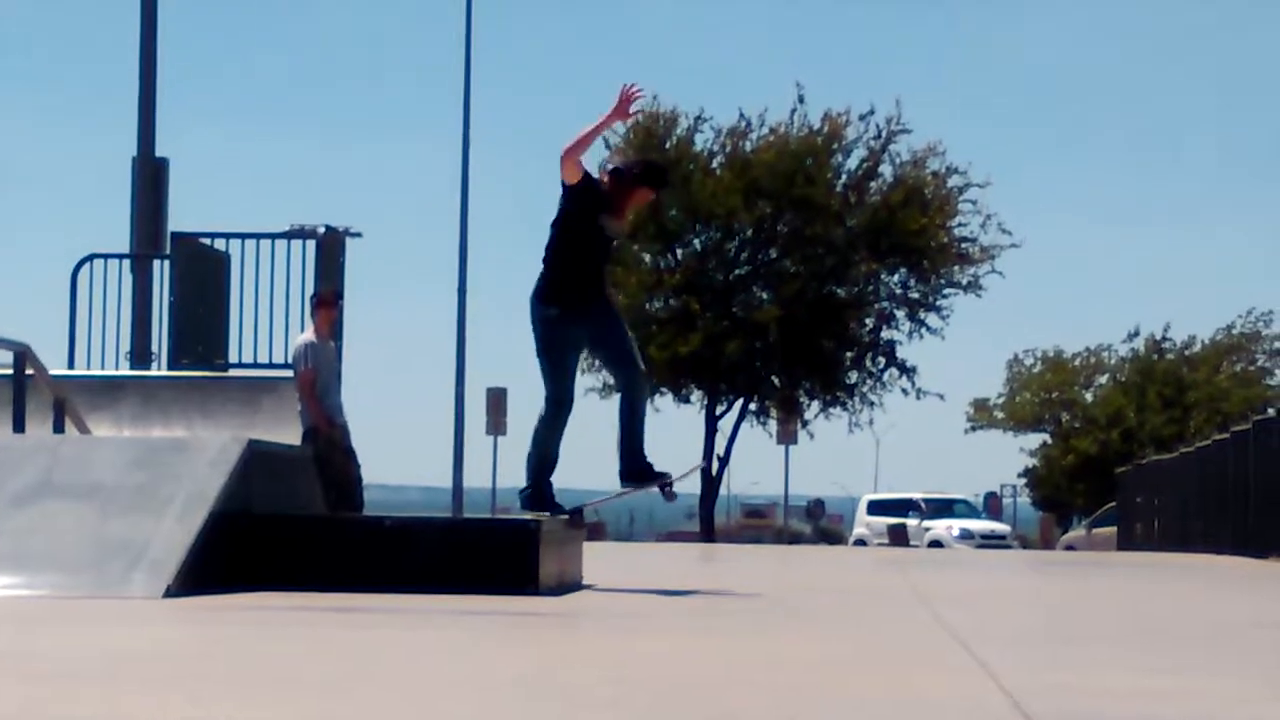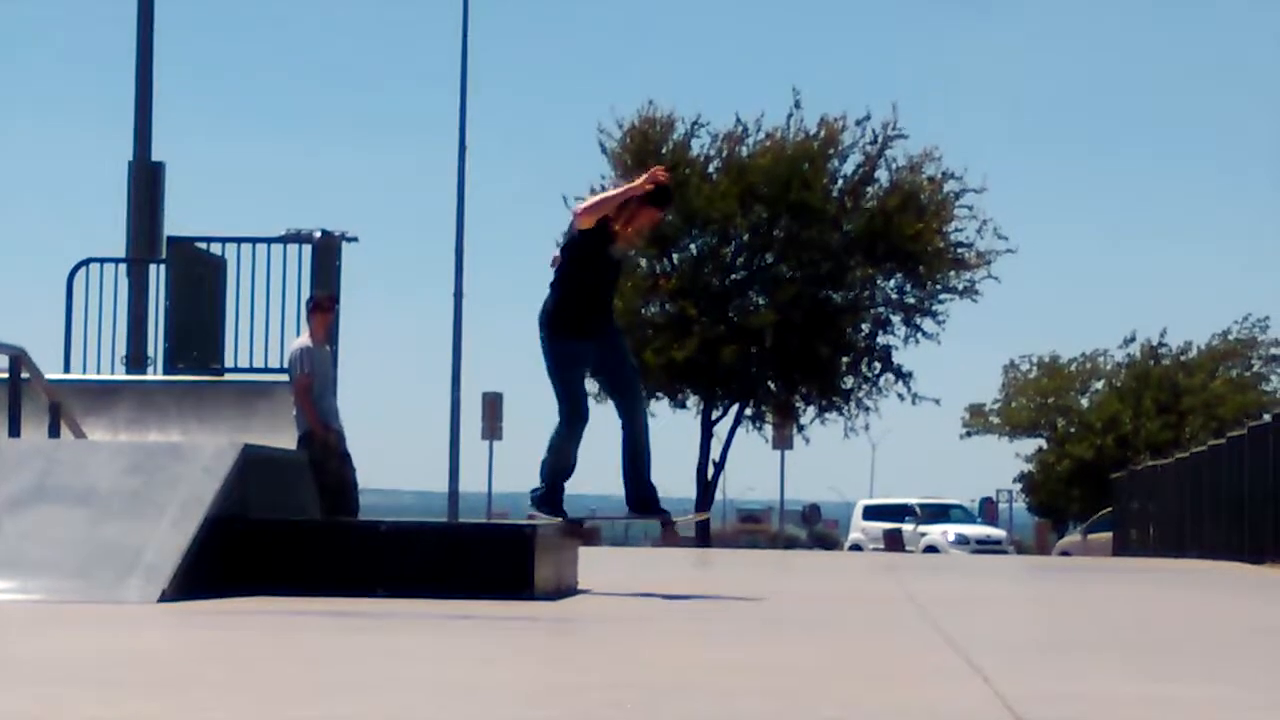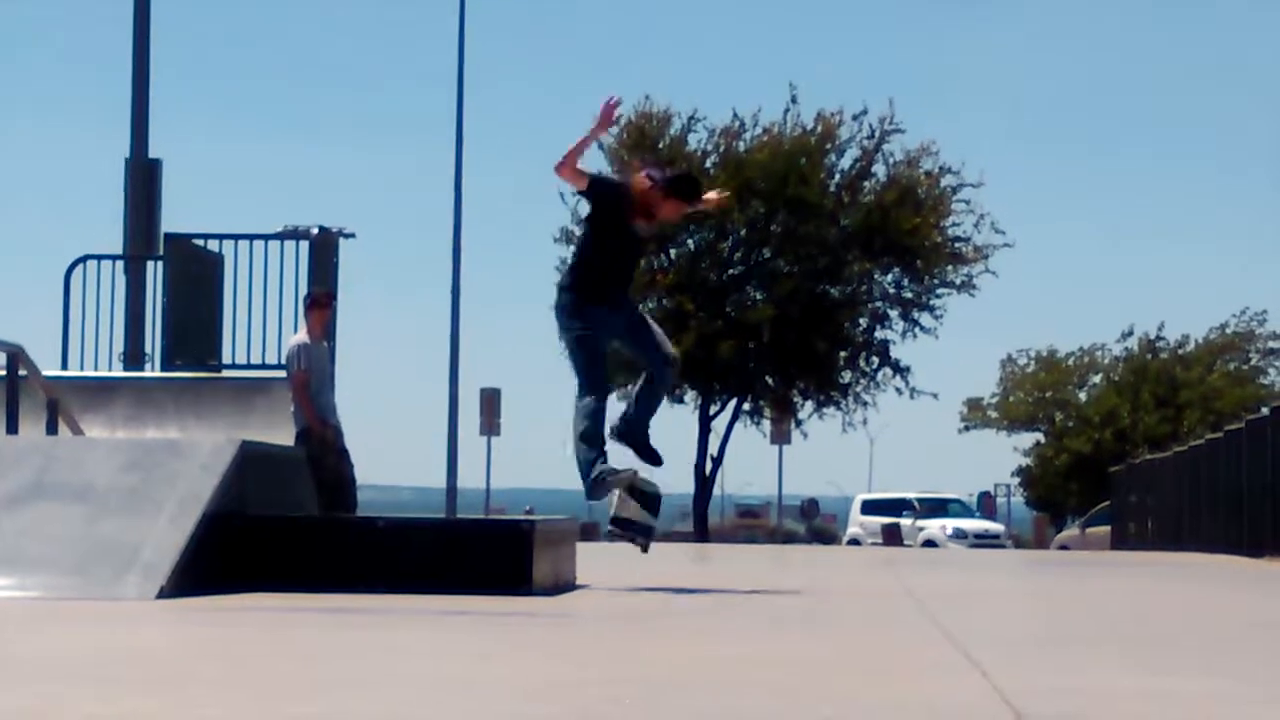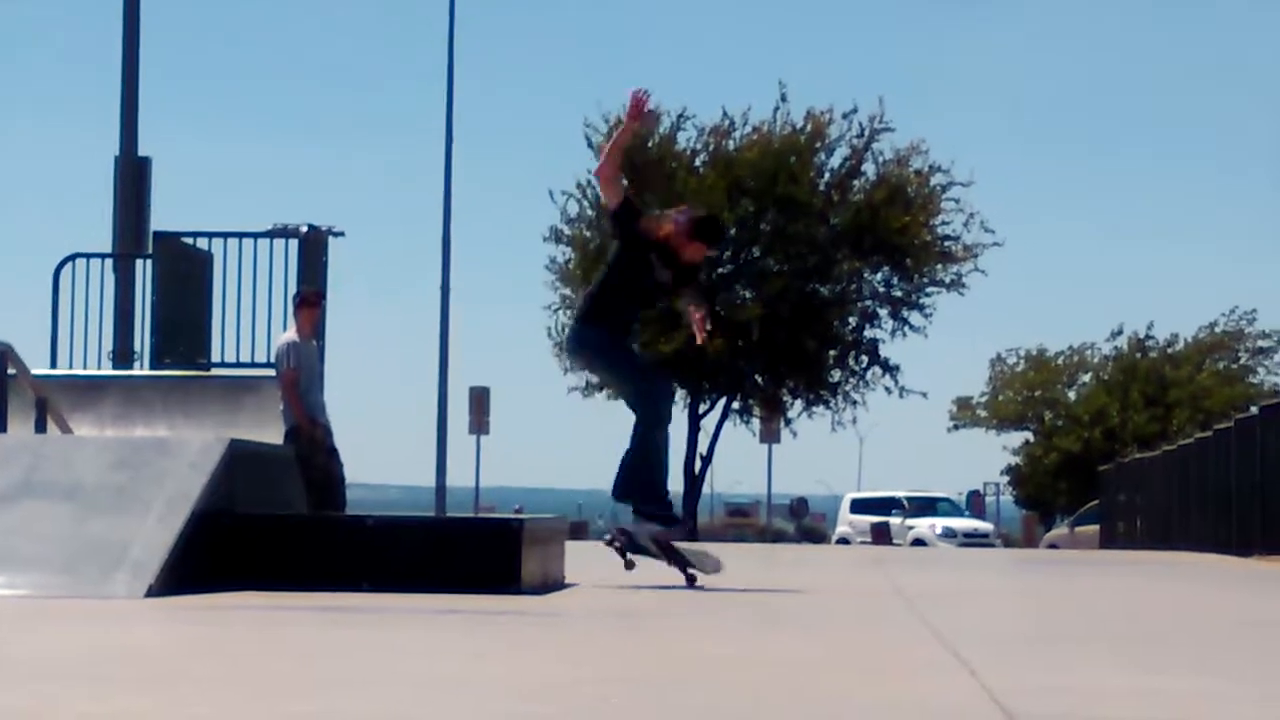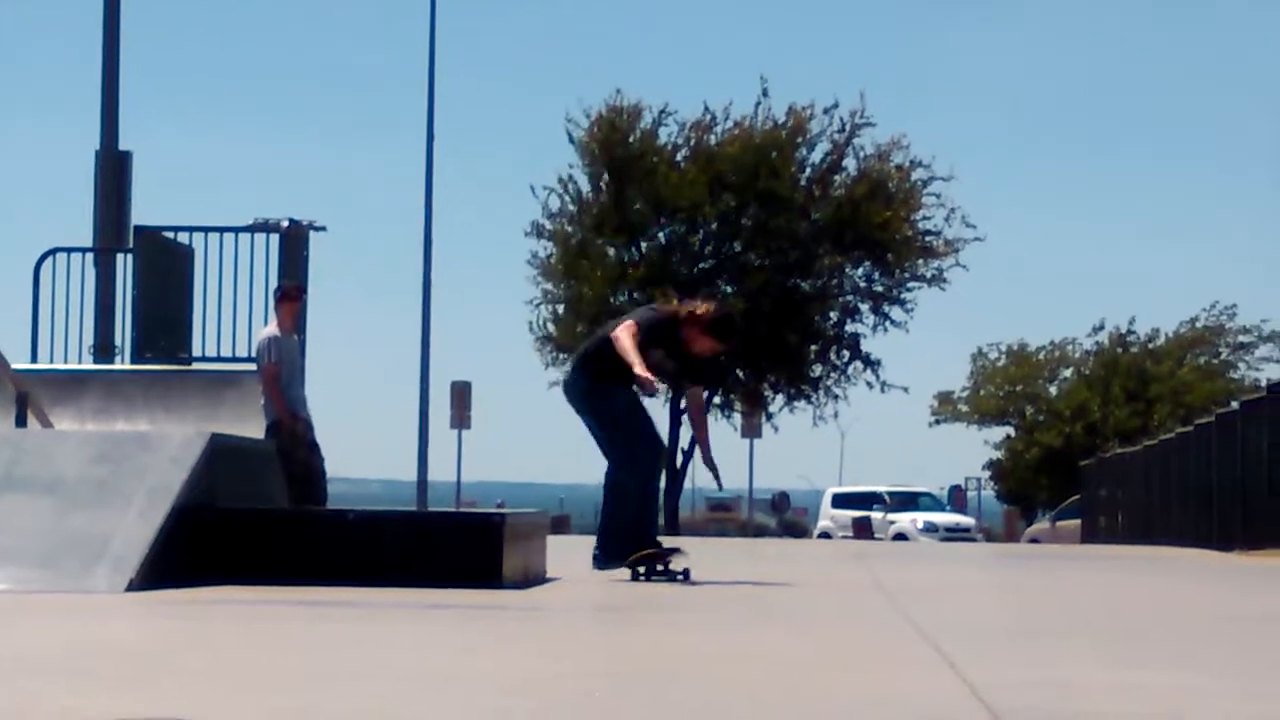
dt=0.2s
person 1, frame 1
left shoulder: (613, 212)
right shoulder: (587, 196)
right elbow: (568, 158)
right wrist: (612, 118)
left hip: (594, 304)
right hip: (556, 309)
left knee: (634, 376)
right knee: (559, 402)
left ankle: (634, 466)
right ankle: (536, 491)
person 1, frame 2
left shoulder: (622, 233)
right shoulder: (597, 227)
right elbow: (582, 213)
right wrist: (635, 187)
left hip: (601, 327)
right hip: (563, 330)
left knee: (635, 408)
right knee: (574, 416)
left ankle: (641, 497)
right ankle: (547, 496)
person 1, frame 3
left shoulder: (655, 207)
right shoulder: (614, 197)
left elbow: (682, 204)
right elbow: (564, 170)
left wrist: (701, 202)
right wrist: (598, 130)
left hip: (615, 303)
right hip: (579, 301)
left knee: (666, 363)
right knee: (595, 385)
left ankle: (632, 428)
right ankle: (595, 470)
person 1, frame 4
left shoulder: (682, 266)
right shoulder: (641, 234)
left elbow: (693, 297)
right elbow: (605, 175)
left wrist: (699, 319)
right wrist: (630, 127)
left hip: (613, 338)
right hip: (593, 335)
left knee: (654, 399)
right knee: (657, 393)
left ankle: (648, 508)
right ankle: (648, 506)
person 1, frame 5
left shoulder: (692, 357)
right shoulder: (659, 321)
left elbow: (696, 405)
right elbow: (622, 333)
left wrist: (706, 455)
right wrist: (640, 370)
left hip: (614, 383)
right hip: (587, 378)
left knee: (653, 451)
right knee: (624, 457)
left ankle: (642, 541)
right ankle: (606, 548)
person 2, frame 1
left shoulder: (330, 344)
right shoulder: (307, 344)
right elbow: (306, 391)
left wrist: (339, 425)
right wrist: (326, 428)
left hip: (336, 428)
right hip: (319, 431)
left knee: (351, 484)
right knee: (327, 488)
person 2, frame 2
left shoulder: (326, 349)
right shoulder: (302, 349)
right elbow: (302, 395)
left wrist: (335, 430)
right wrist: (321, 432)
left hip: (331, 432)
right hip: (315, 435)
left knee: (346, 488)
right knee: (324, 492)
person 2, frame 3
left shoulder: (323, 345)
right shoulder: (300, 345)
right elbow: (299, 391)
left wrist: (332, 426)
right wrist: (319, 429)
left hip: (329, 428)
right hip: (312, 431)
left knee: (344, 484)
right knee: (321, 489)
person 2, frame 4
left shoulder: (312, 344)
right shoulder: (289, 344)
right elbow: (288, 389)
left wrist: (322, 425)
right wrist: (308, 427)
left hip: (319, 426)
right hip: (302, 429)
left knee: (334, 483)
right knee: (309, 487)
person 2, frame 5
left shoulder: (293, 338)
right shoulder: (270, 338)
right elbow: (269, 384)
left wrist: (303, 419)
right wrist: (289, 421)
left hip: (300, 421)
right hip: (283, 424)
left knee: (314, 477)
right knee: (292, 481)
